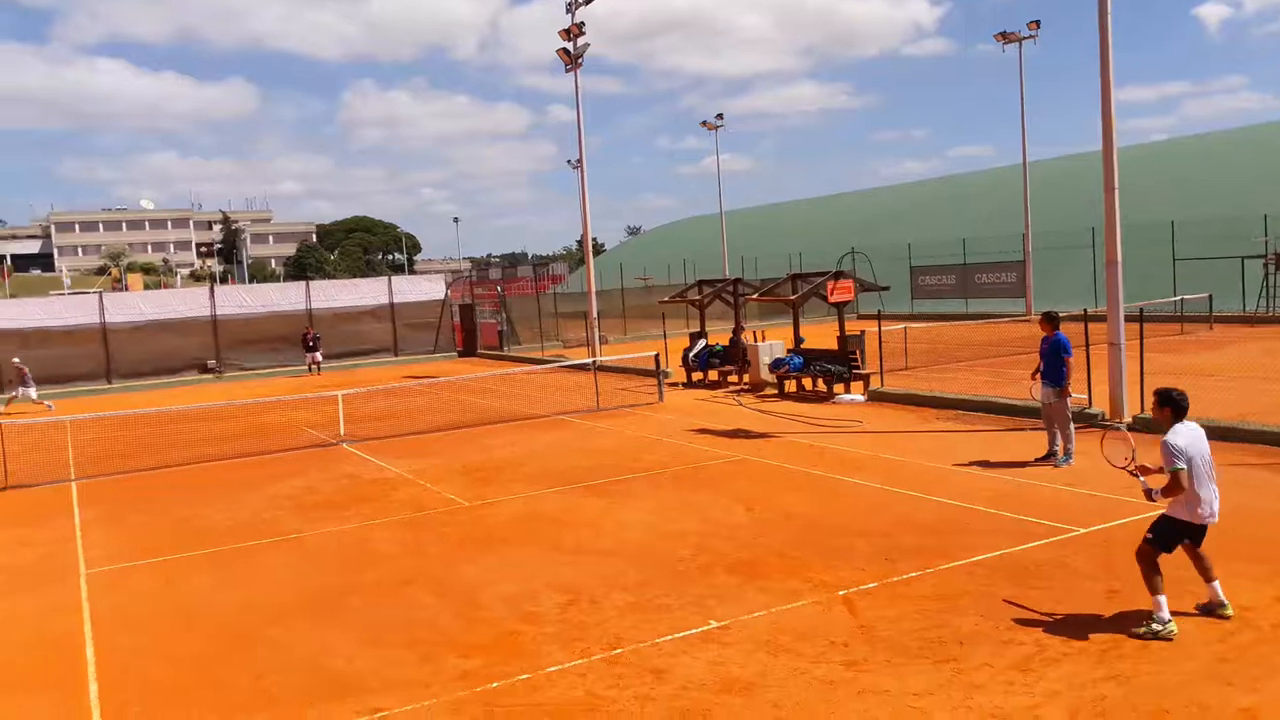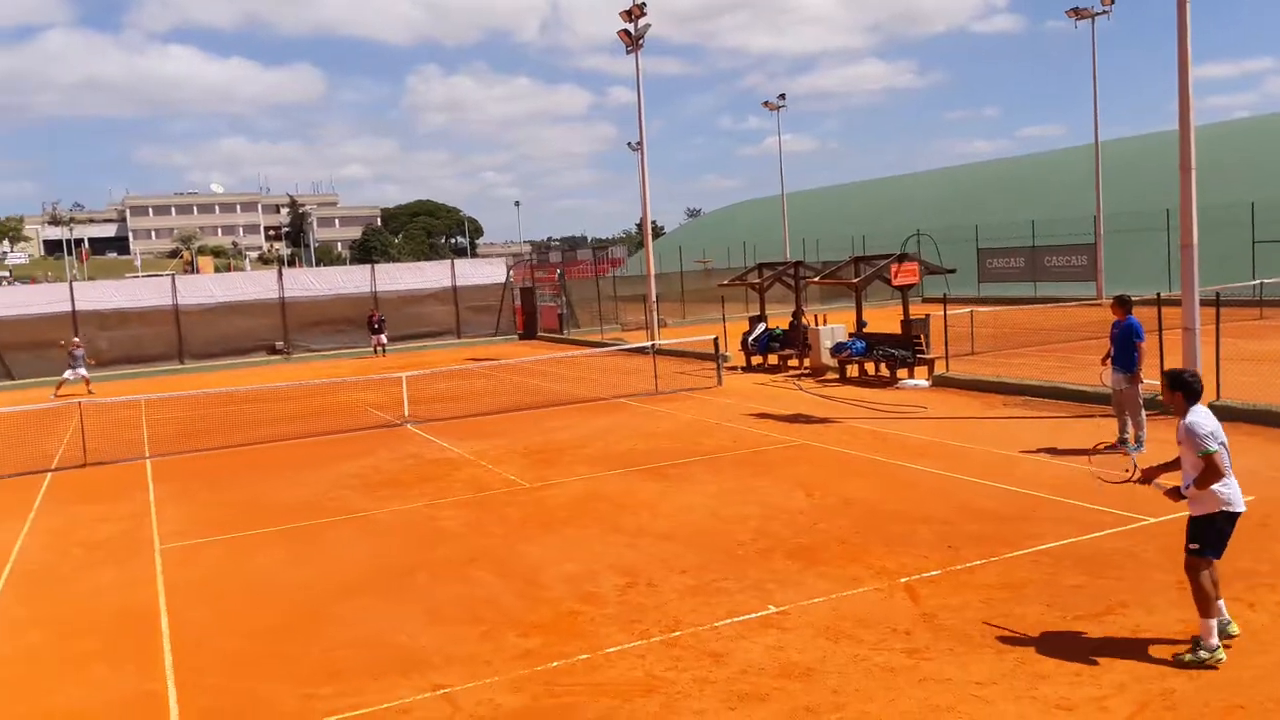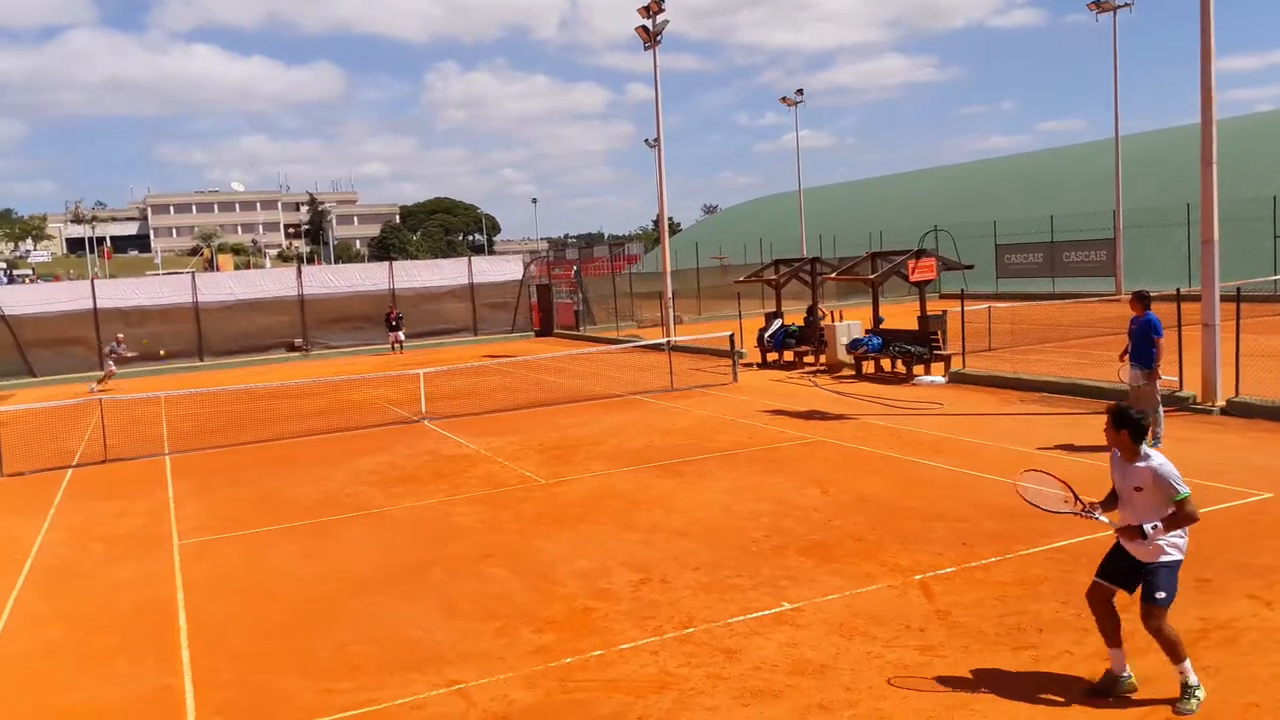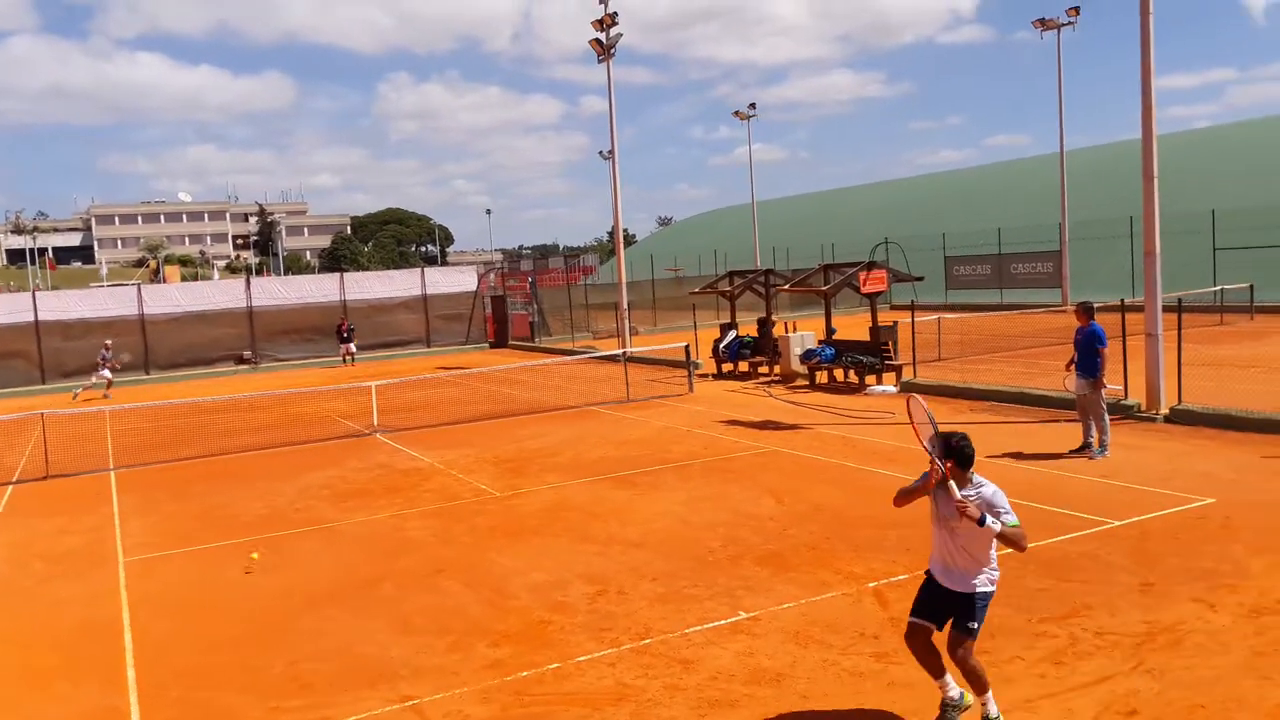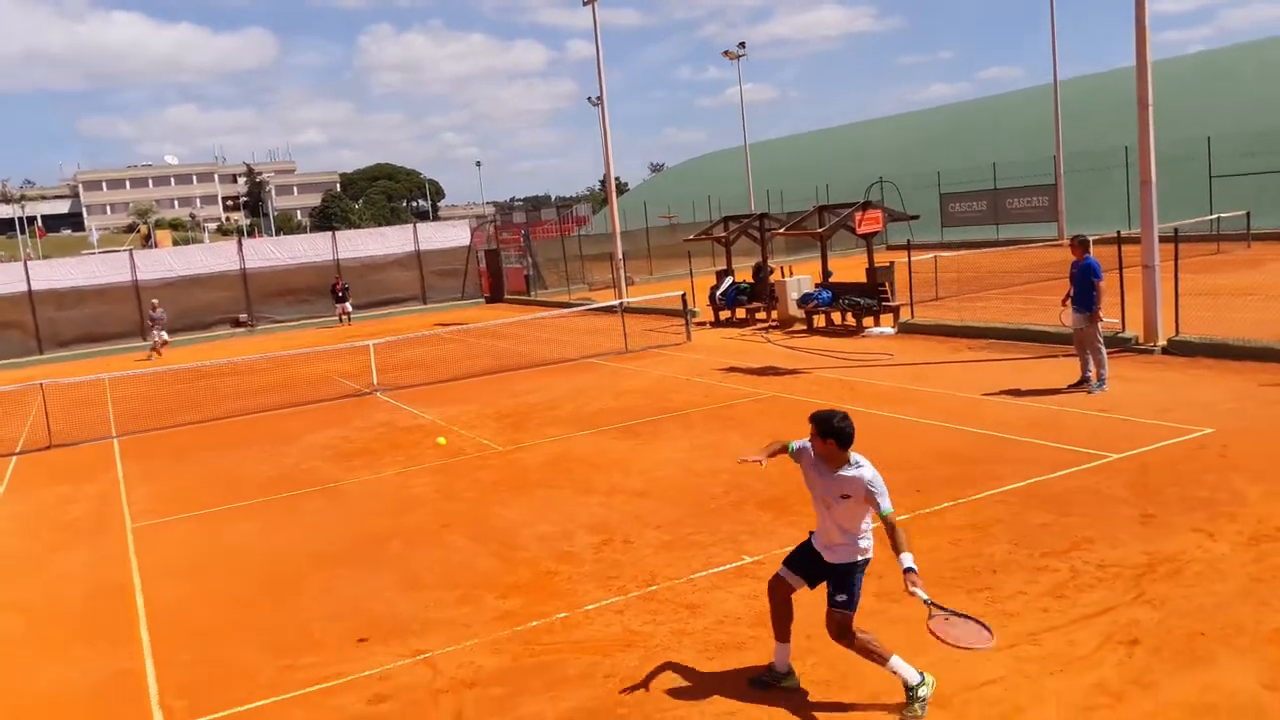
dt=0.4s
person 1, frame 1
left shoulder: (1171, 441)
right shoulder: (1197, 430)
left elbow: (1179, 485)
left wrist: (1155, 494)
right wrist: (1155, 470)
left hip: (1184, 511)
right hip: (1207, 506)
left knee: (1145, 554)
right knee: (1193, 548)
left ankle: (1162, 620)
right ankle: (1218, 601)
person 1, frame 2
left shoulder: (1195, 424)
right shoulder: (1195, 416)
left elbow: (1216, 469)
left wrist: (1183, 491)
right wrist: (1157, 469)
left hip: (1216, 504)
right hip: (1207, 503)
left knee: (1195, 567)
right knee: (1201, 564)
left ankle: (1210, 646)
right ankle: (1221, 622)
person 1, frame 3
left shoulder: (1159, 468)
right shoulder: (1117, 458)
left elbow: (1191, 512)
left wrist: (1144, 530)
right wrist: (1102, 506)
left hip: (1163, 551)
right hip: (1131, 545)
left knee: (1152, 620)
right knee: (1097, 596)
left ankle: (1191, 684)
right ankle: (1120, 673)
person 1, frame 4
left shoulder: (989, 496)
right shoulder: (935, 481)
left elbow: (1019, 543)
right elbow: (898, 501)
left wrist: (982, 520)
right wrist: (925, 485)
left hip: (976, 583)
right hip: (940, 575)
left knee: (959, 651)
right knee: (915, 638)
right ankle: (953, 697)
person 1, frame 5
left shoulder: (866, 477)
right shoulder: (812, 452)
left elbow: (891, 524)
right elbow: (784, 445)
left wrist: (908, 565)
right wrist: (763, 455)
left hip: (848, 557)
right hip: (821, 544)
left knee: (840, 630)
right knee: (777, 589)
left ankle: (915, 682)
right ankle: (782, 668)
